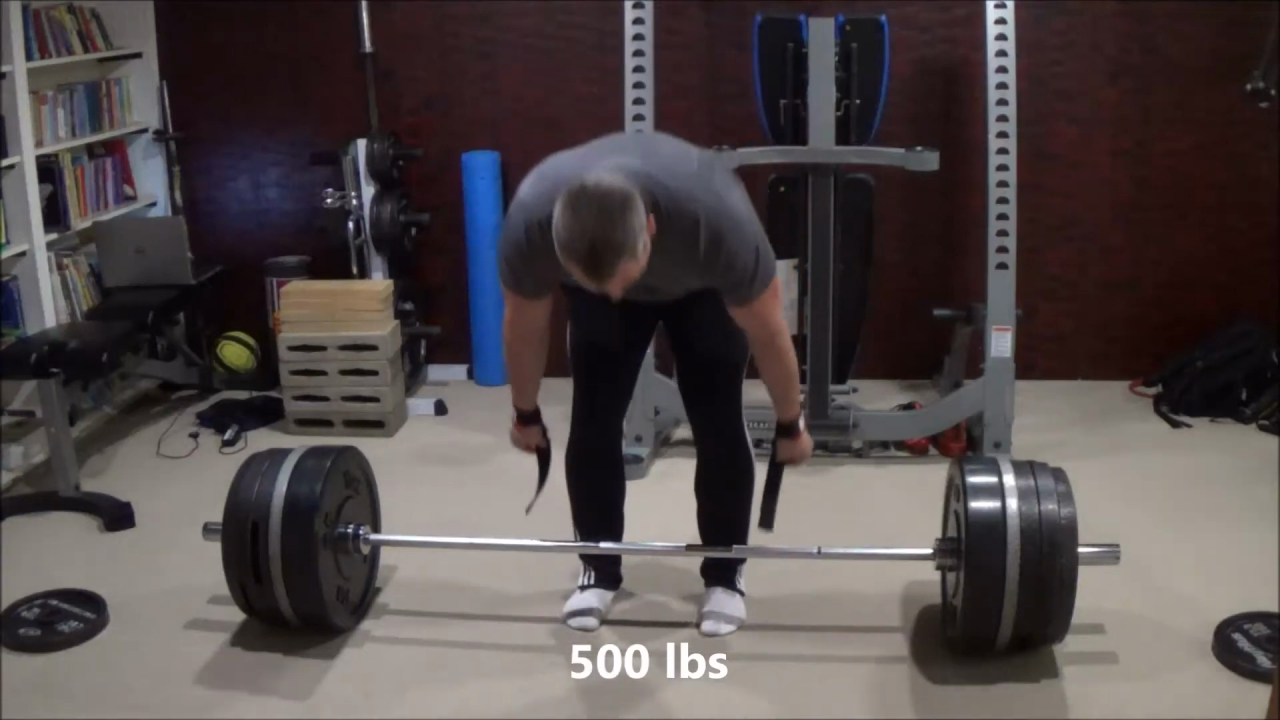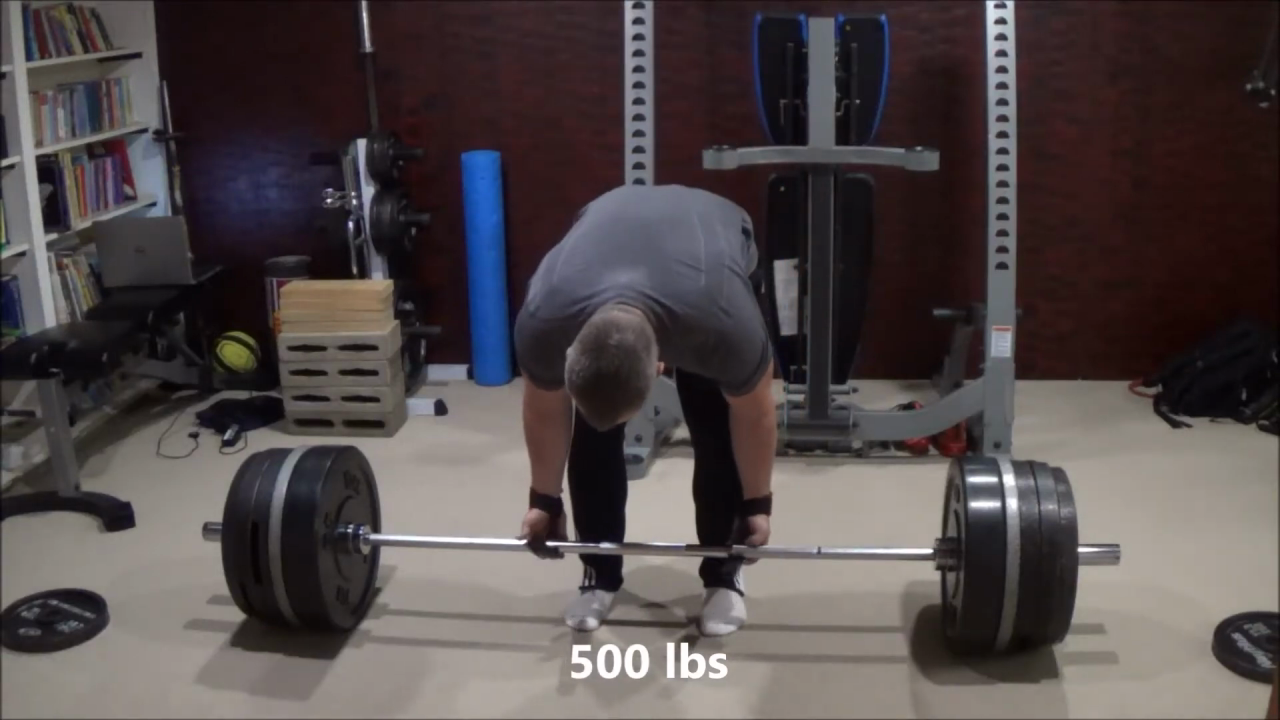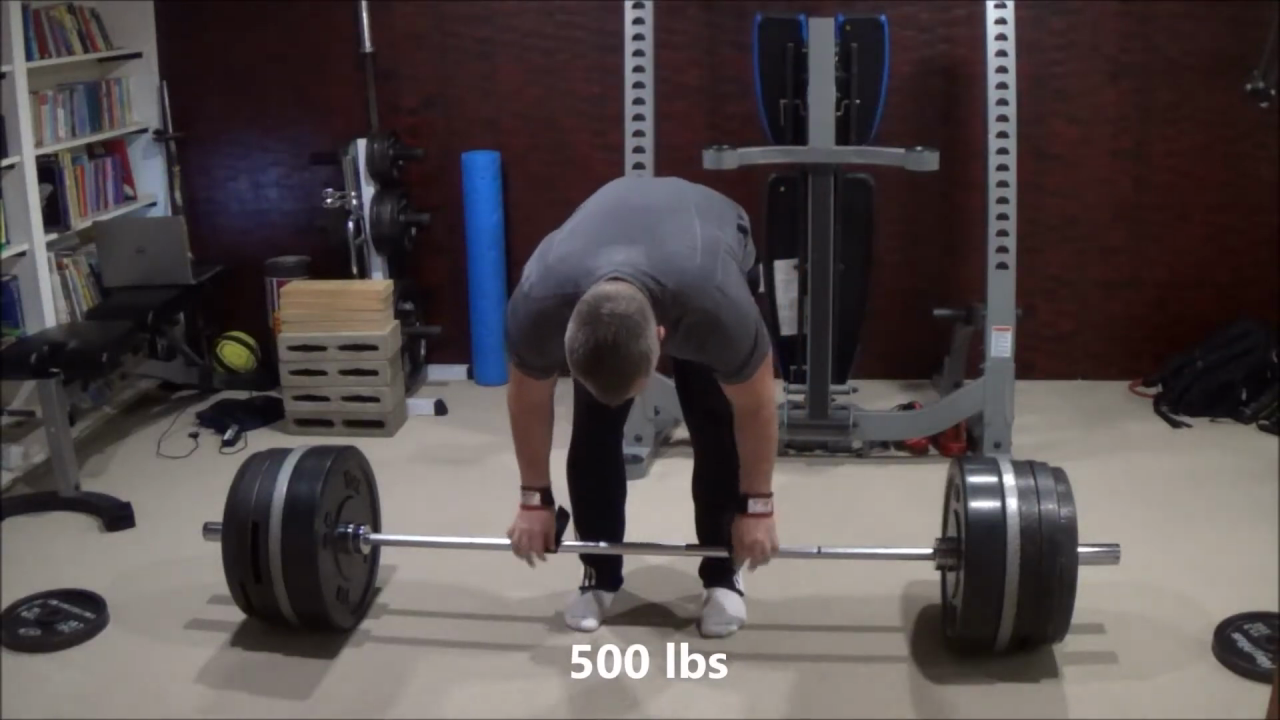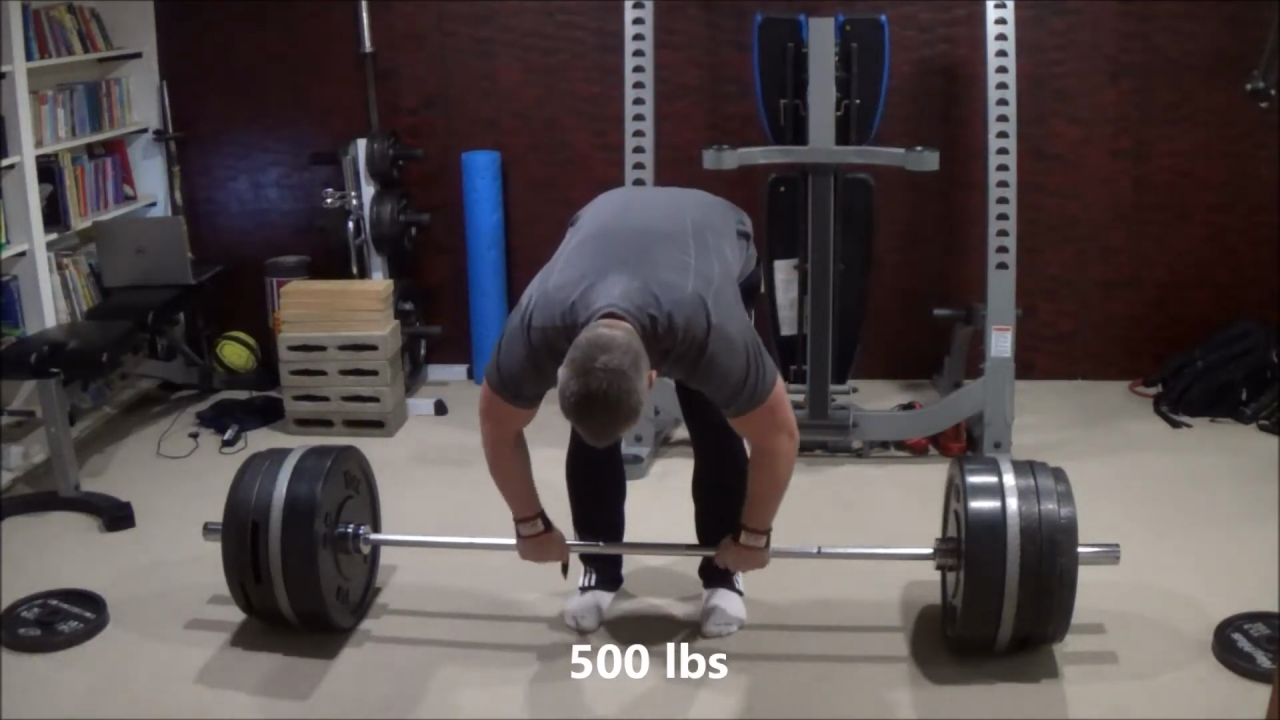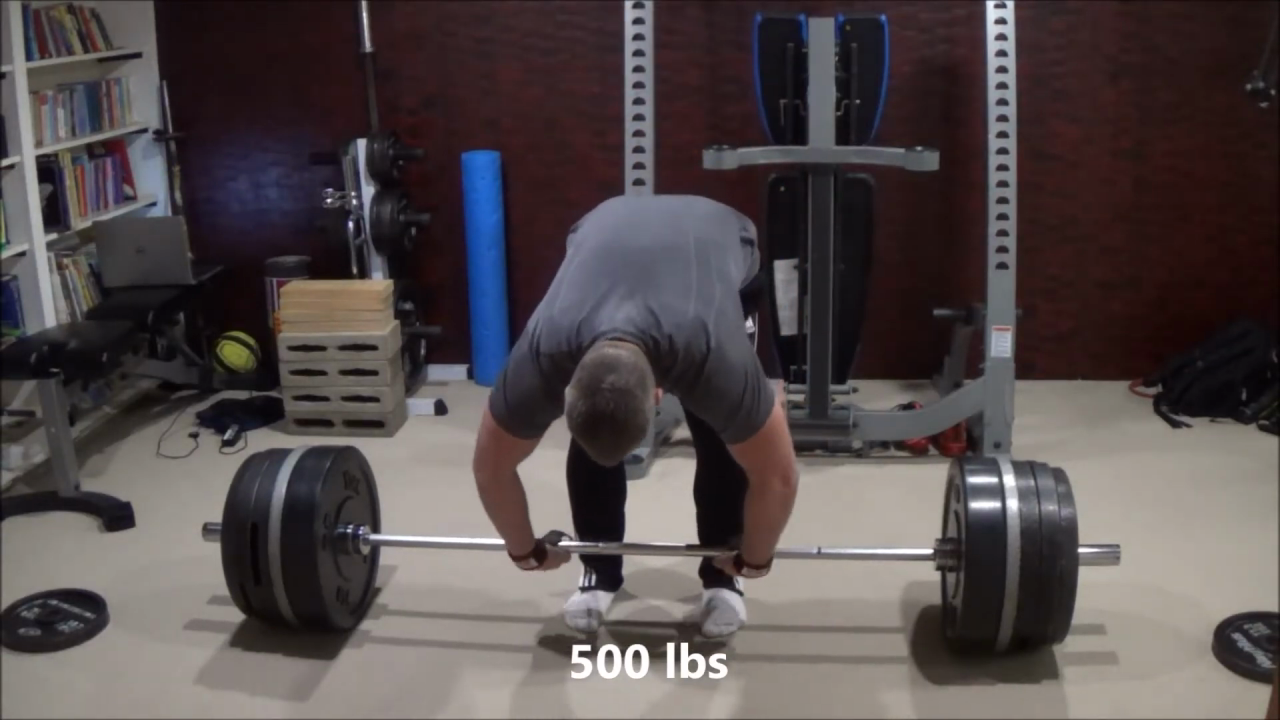
dt=1s
person 1, frame 1
left shoulder: (716, 215)
right shoulder: (531, 219)
left elbow: (767, 329)
right elbow: (523, 323)
left wrist: (790, 424)
right wrist: (526, 412)
left hip: (705, 288)
left knee: (718, 424)
right knee: (594, 421)
left ankle: (725, 574)
right ankle: (598, 569)
person 1, frame 2
left shoulder: (724, 322)
right shoulder: (543, 322)
left elbow: (754, 415)
right elbow: (544, 412)
left wrist: (757, 503)
right wrist: (544, 500)
left knee: (717, 430)
right knee: (591, 434)
left ankle: (723, 575)
right ankle: (599, 573)
person 1, frame 3
left shoulder: (718, 304)
right shoulder: (537, 304)
left elbow: (755, 409)
right elbow: (529, 401)
left wrist: (756, 505)
right wrist: (535, 498)
left knee: (713, 425)
right knee: (594, 428)
left ankle: (723, 575)
right ankle: (600, 572)
person 1, frame 4
left shoulder: (713, 337)
right shoulder: (535, 332)
left elbow: (778, 437)
right elbow: (499, 429)
left wrist: (752, 537)
right wrist: (531, 525)
left knee: (715, 428)
right knee: (588, 436)
left ankle: (721, 575)
right ankle: (599, 569)
person 1, frame 5
left shoulder: (715, 359)
right shoulder: (542, 359)
left elbow: (777, 475)
right elbow: (491, 466)
left wrist: (752, 559)
right wrist: (526, 552)
left knee: (721, 436)
right knee: (589, 441)
left ankle: (719, 575)
right ankle: (599, 569)
